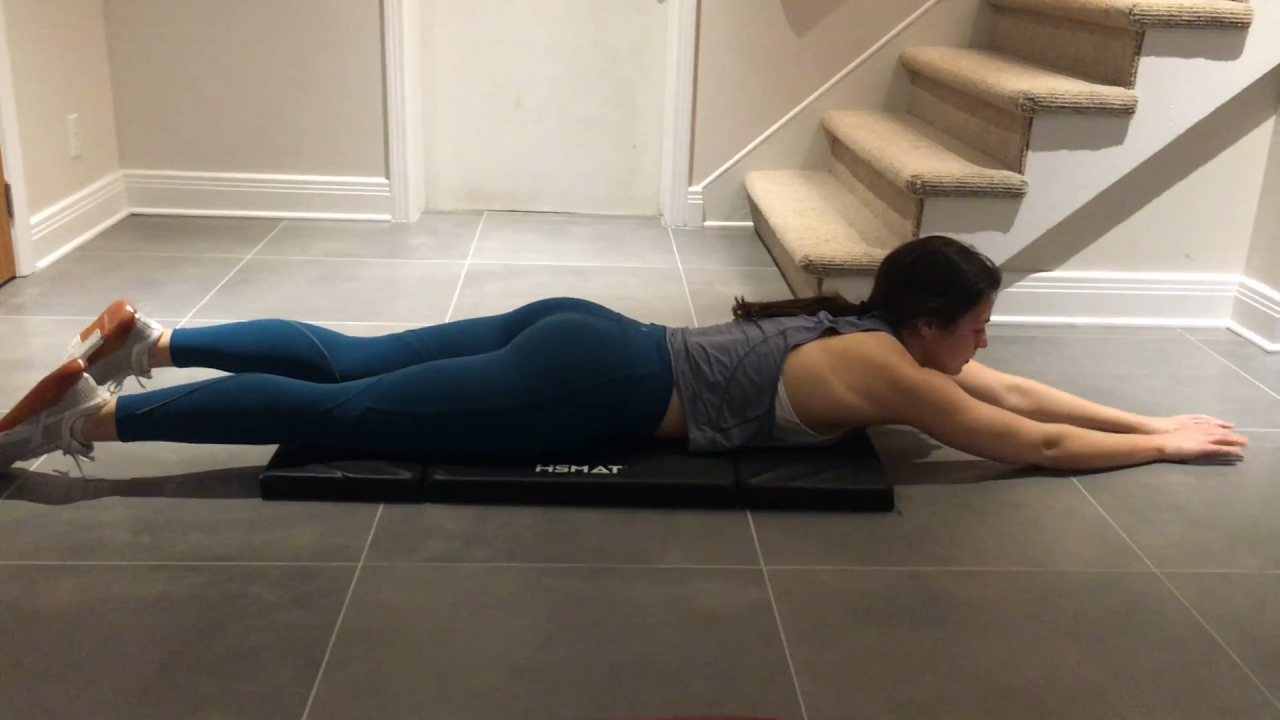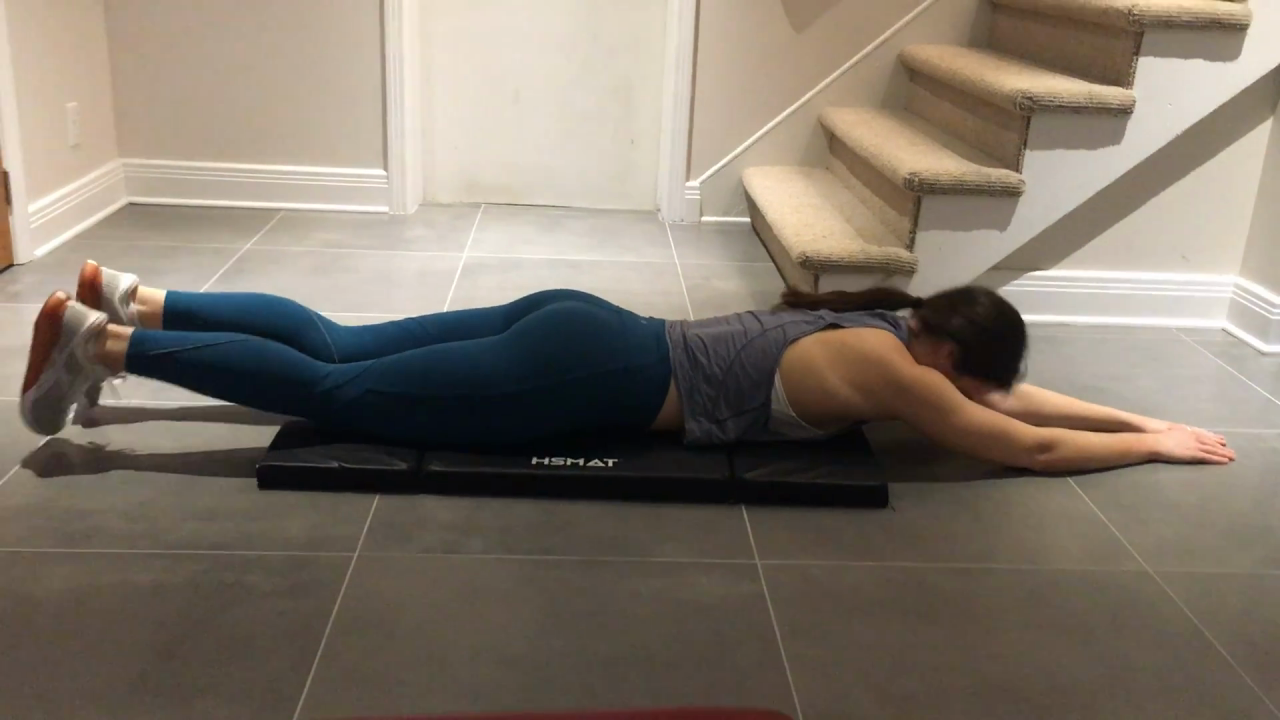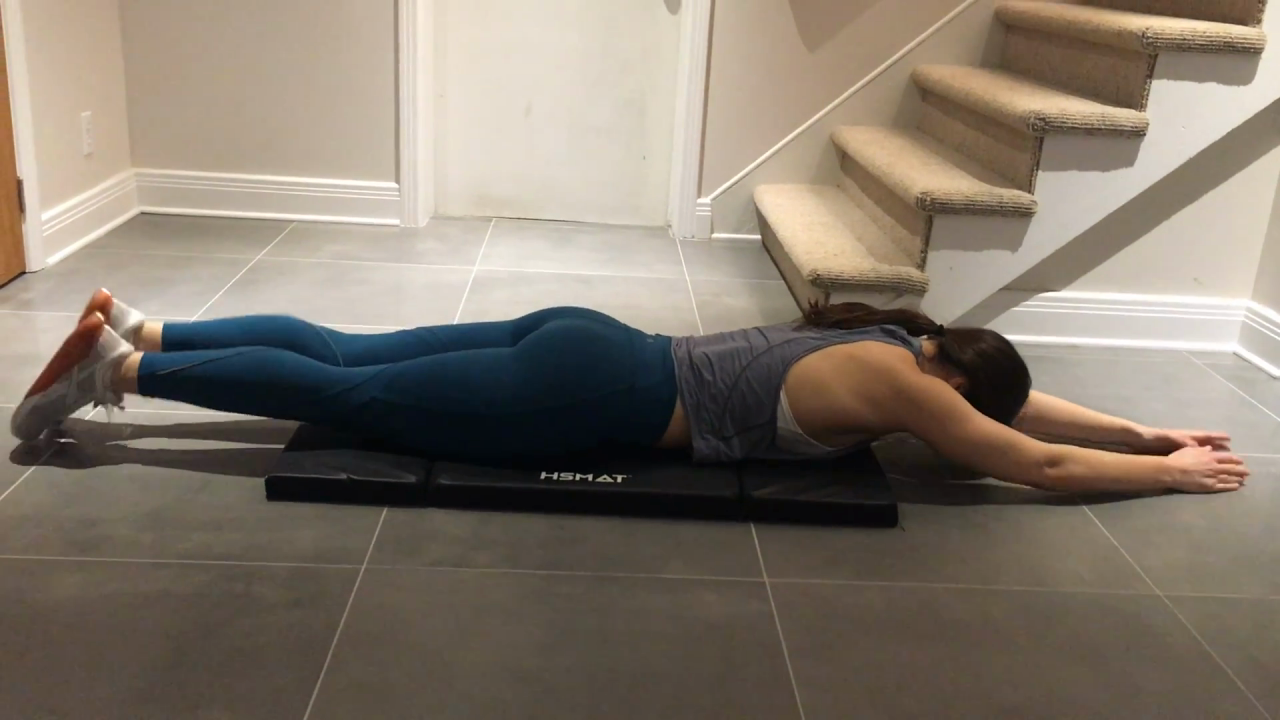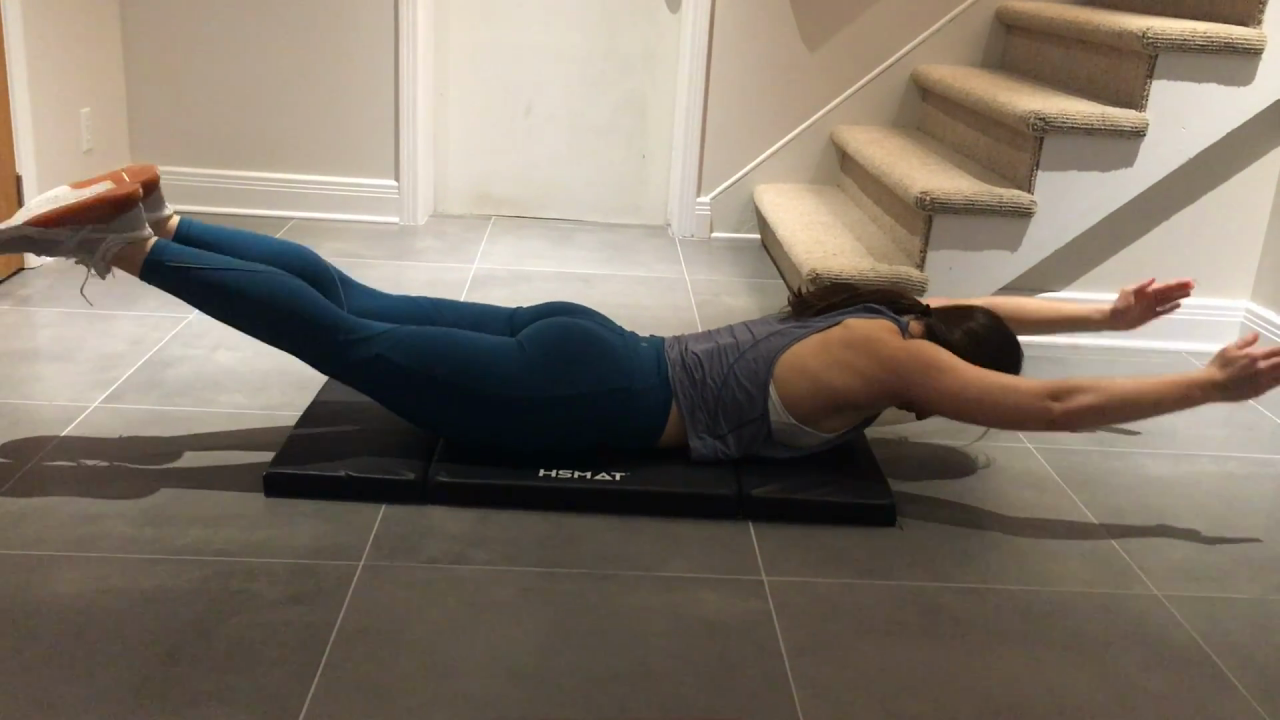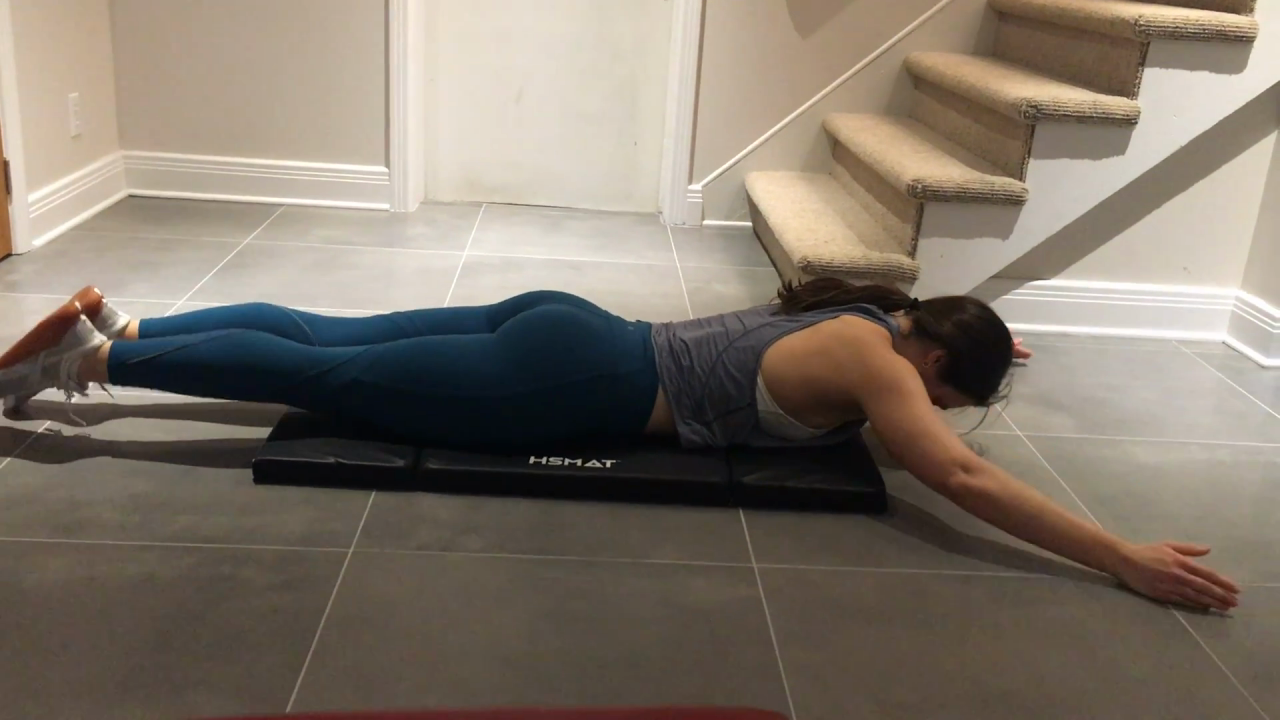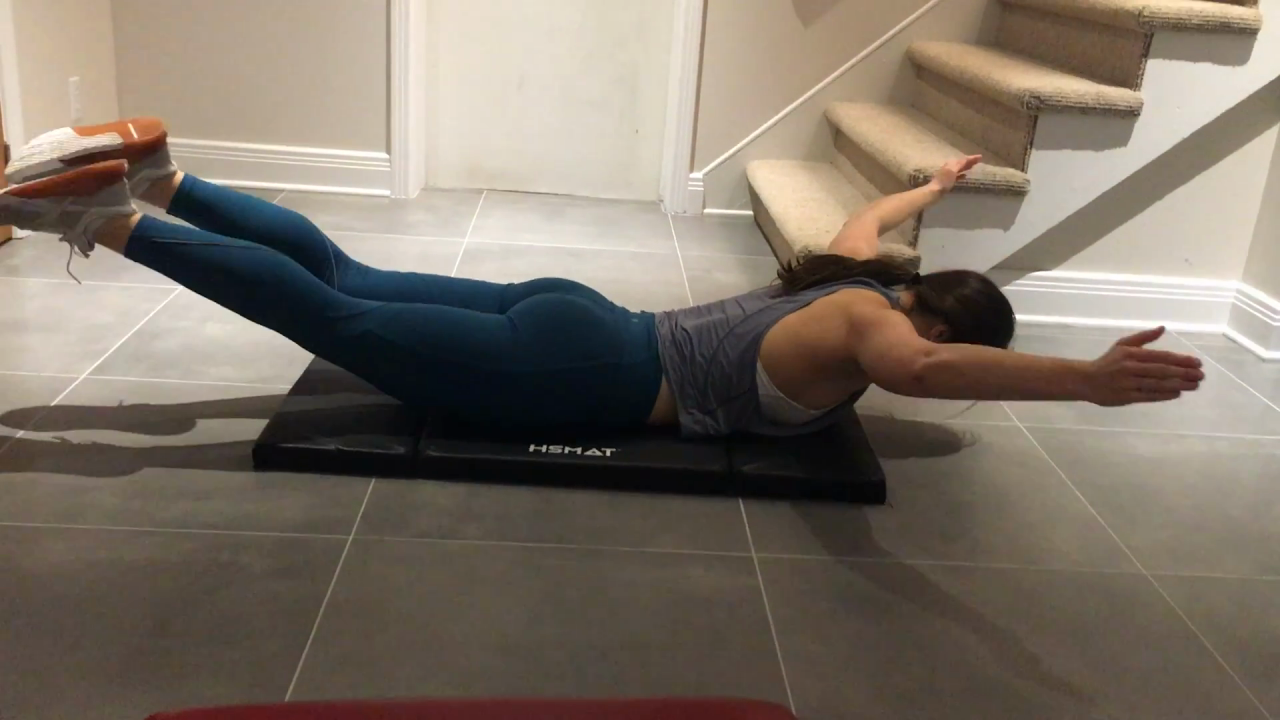
dt=0.7s
person 1, frame 1
left shoulder: (876, 331)
right shoulder: (891, 377)
left elbow: (1012, 391)
right elbow: (1035, 445)
left wrist: (1145, 417)
right wrist: (1173, 447)
left hip: (580, 337)
right hip: (591, 391)
left knee: (346, 362)
right knee: (342, 414)
left ankle: (149, 338)
person 1, frame 2
left shoulder: (884, 326)
right shoulder: (885, 371)
left elbow: (1005, 389)
right elbow: (1025, 443)
left wrist: (1136, 414)
right wrist: (1156, 446)
left hip: (579, 331)
right hip: (584, 376)
left knee: (339, 343)
right knee: (336, 391)
left ankle: (135, 301)
right ankle: (106, 344)
person 1, frame 3
left shoulder: (893, 344)
right shoulder: (894, 383)
left elbow: (1010, 398)
right elbow: (1036, 461)
left wrist: (1143, 429)
right wrist: (1175, 478)
left hip: (583, 346)
right hip: (590, 397)
left knee: (347, 355)
right knee: (348, 394)
left ankle: (139, 329)
right ankle: (122, 366)
person 1, frame 4
left shoulder: (887, 316)
right shoulder: (887, 359)
left elbow: (985, 309)
right elbow: (1045, 404)
left wrist: (1109, 313)
left hip: (577, 346)
right hip: (583, 399)
left knee: (350, 307)
right knee: (344, 342)
left ankle: (155, 223)
right ankle: (131, 242)
person 1, frame 5
left shoulder: (866, 316)
right shoulder: (872, 367)
right elbow: (965, 476)
left wrist: (984, 337)
right wrist: (1127, 559)
left hip: (564, 332)
right hip: (572, 384)
left knee: (329, 338)
right knee: (330, 374)
left ankle: (113, 326)
person 1, frame 6
left shoulder: (854, 281)
right shoulder: (869, 322)
left elbow: (864, 218)
right elbow: (918, 367)
left wrist: (931, 187)
right wrist: (1087, 381)
left hip: (566, 322)
right hip: (573, 375)
left knee: (338, 279)
right knee: (337, 327)
left ankle: (154, 179)
right ankle: (114, 221)
